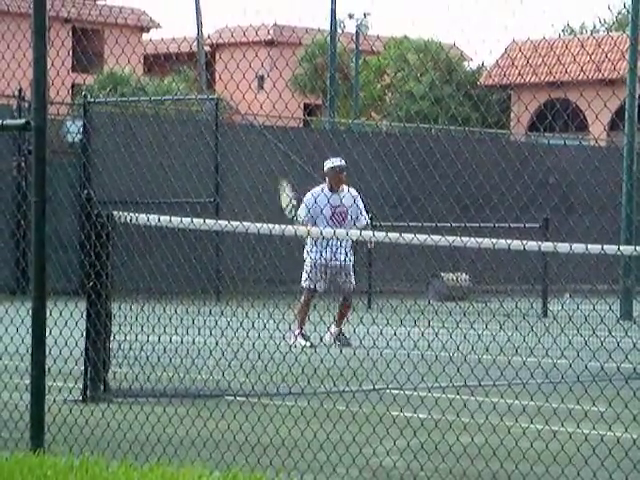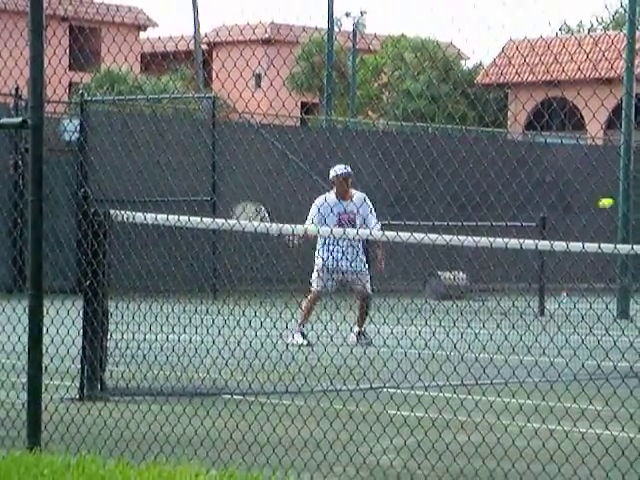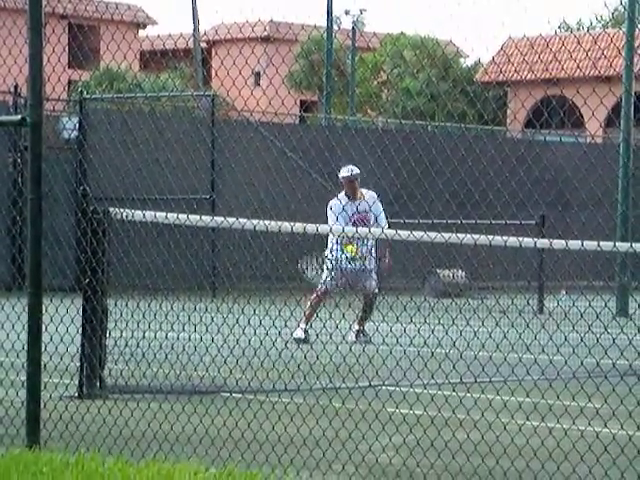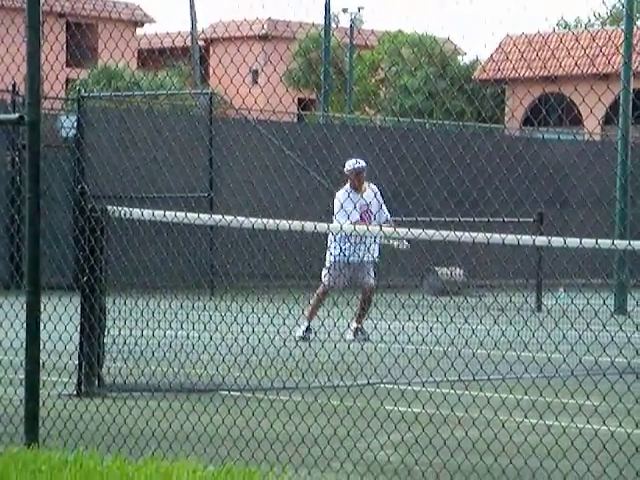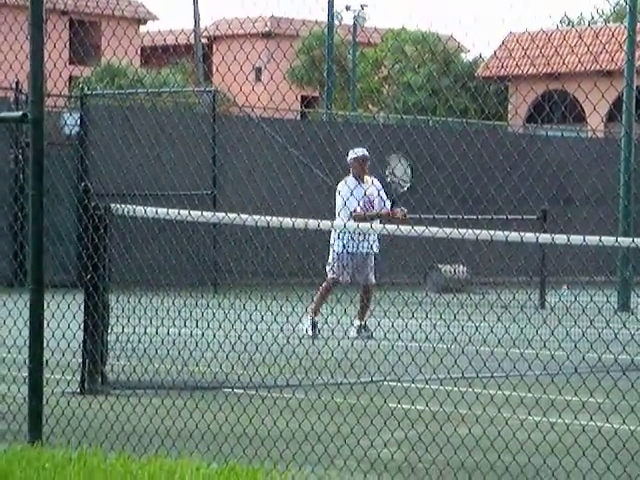
dt=0.2s
person 1, frame 1
left shoulder: (352, 194)
right shoulder: (314, 195)
left elbow: (362, 223)
right elbow: (302, 220)
left hip: (343, 255)
right hip: (318, 254)
left knee: (348, 293)
right knee: (309, 292)
left ankle: (336, 331)
right ankle: (298, 332)
person 1, frame 2
left shoulder: (361, 200)
right shoulder: (322, 203)
left elbow: (374, 228)
right elbow: (310, 228)
left wrist: (380, 252)
left hip: (354, 258)
right hip: (328, 258)
left knee: (365, 295)
right knee: (316, 293)
left ankle: (358, 331)
right ankle: (298, 330)
person 1, frame 3
left shoulder: (371, 198)
right shoulder: (336, 204)
left elbow: (381, 227)
right elbow: (339, 233)
left wrist: (385, 253)
right wrist: (351, 250)
left hip: (365, 258)
right hip: (340, 257)
left knee: (371, 295)
right knee: (322, 291)
left ankle: (358, 329)
right ankle: (302, 327)
person 1, frame 4
left shoulder: (373, 191)
right shoulder: (342, 197)
left elbow: (383, 218)
right elbow: (354, 225)
left hip: (365, 251)
right hip: (341, 251)
left knee: (368, 289)
right knee: (326, 287)
left ankle: (356, 327)
right ankle: (306, 324)
person 1, frame 5
left shoulder: (374, 183)
right shoulder: (345, 186)
left elbow: (385, 209)
right elbow: (356, 216)
left wrist: (395, 213)
right wrist: (380, 214)
left hip: (366, 245)
right hip: (345, 243)
left knee: (368, 286)
right knee: (332, 281)
left ankle: (359, 325)
right ankle: (311, 318)
